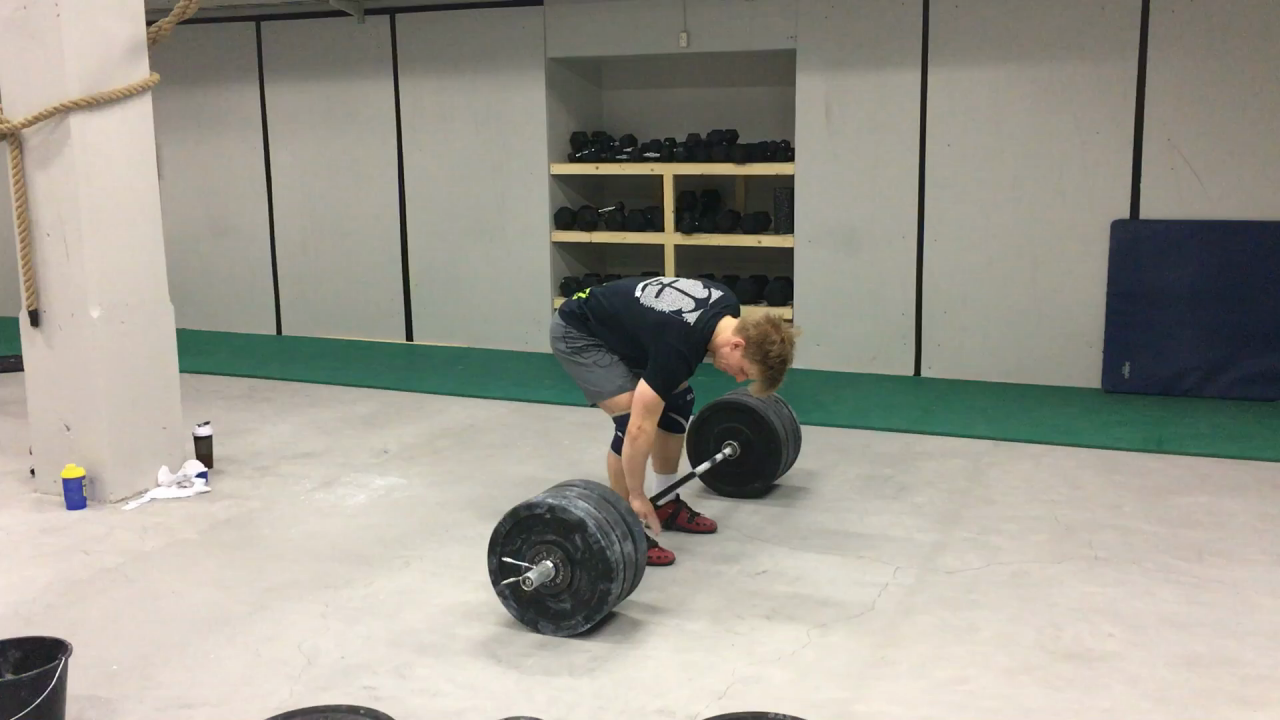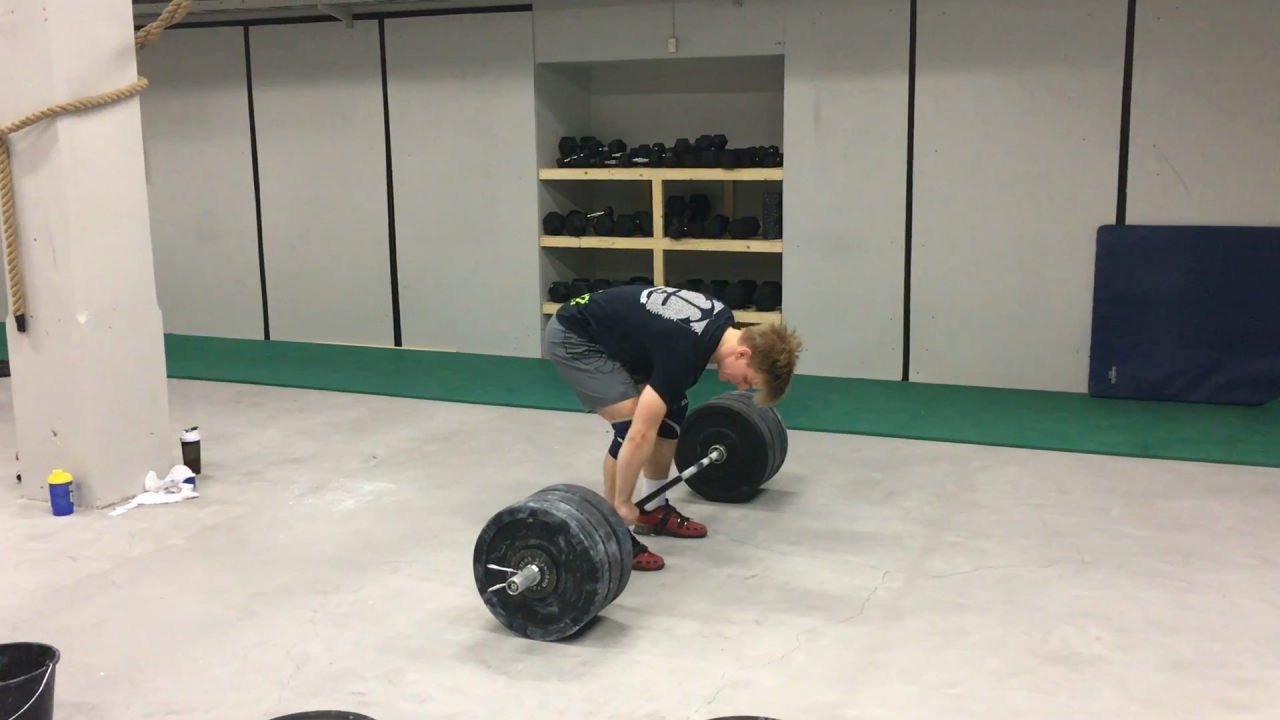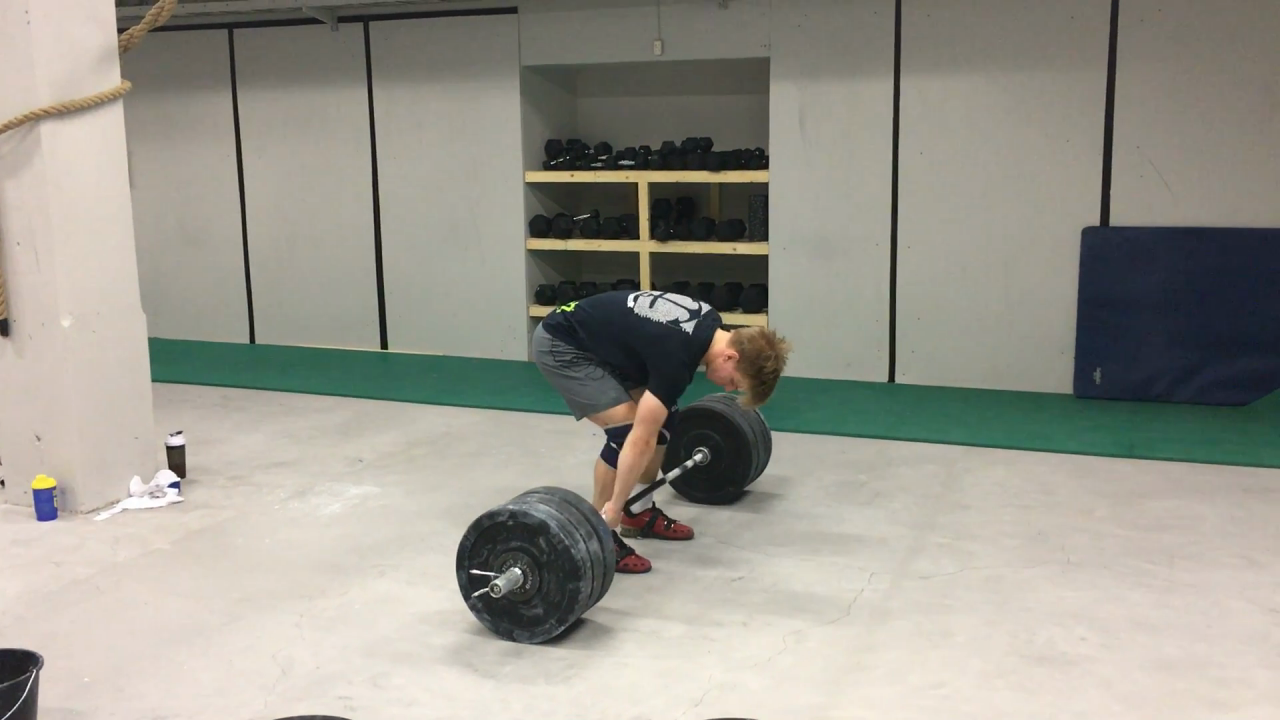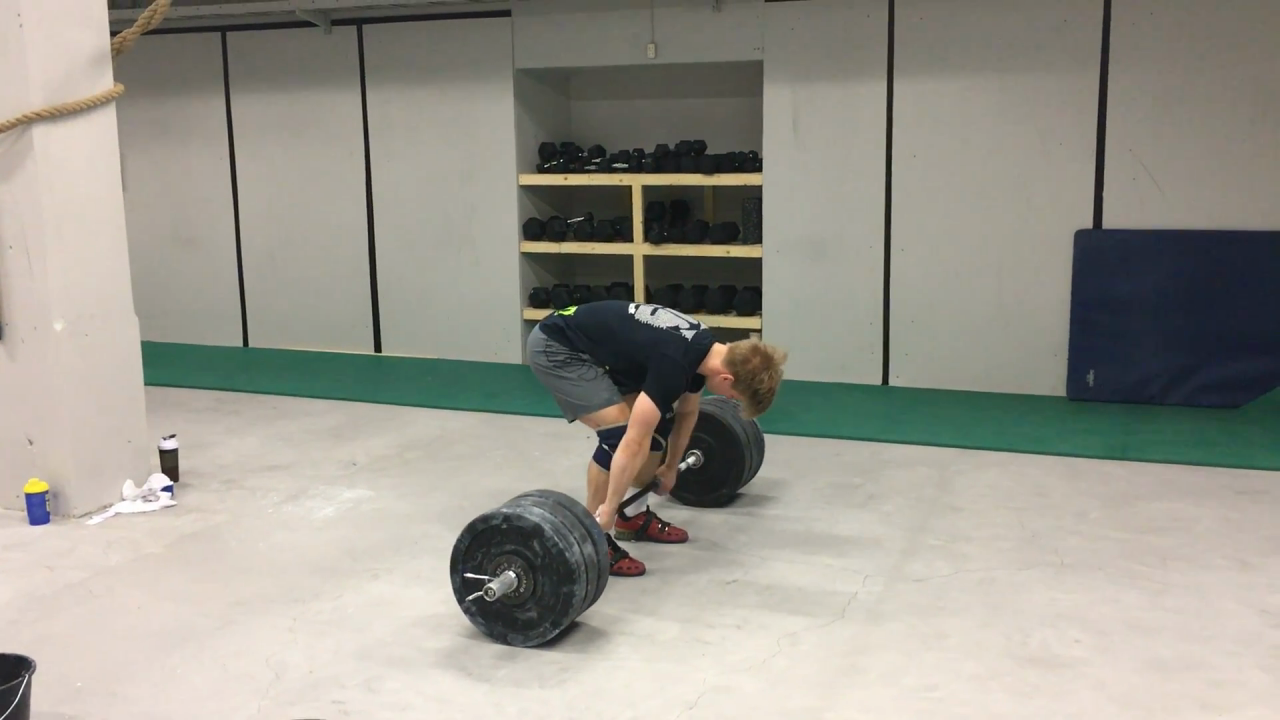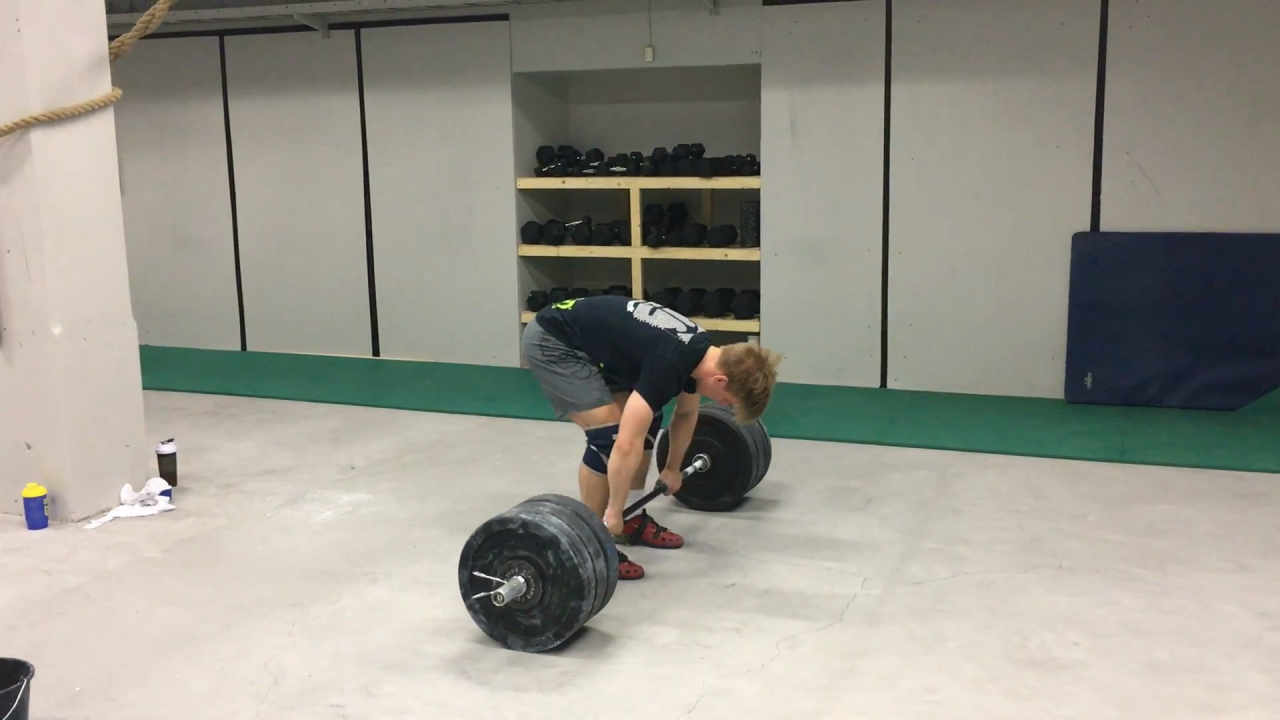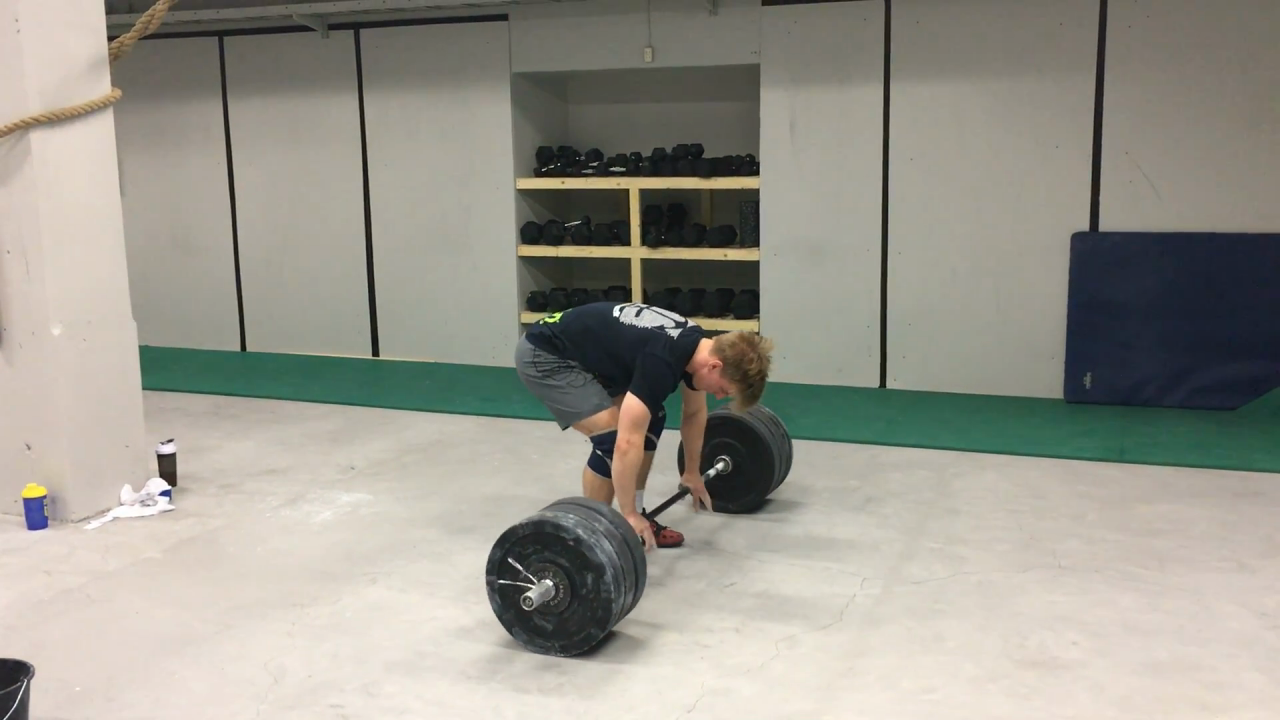
dt=0.5s
person 1, frame 1
left shoulder: (726, 307)
right shoulder: (678, 345)
right elbow: (640, 428)
right wrist: (637, 497)
left hip: (616, 324)
right hip: (577, 333)
left knee: (678, 402)
right knee: (631, 417)
left ankle: (665, 504)
person 1, frame 2
left shoulder: (722, 320)
right shoulder: (684, 353)
right elbow: (640, 434)
right wrist: (622, 503)
left hip: (610, 331)
right hip: (573, 336)
left knee: (672, 408)
right knee: (631, 423)
left ankle: (654, 510)
person 1, frame 3
left shoulder: (709, 322)
right shoulder: (679, 354)
right elbow: (640, 438)
right wrist: (614, 506)
left hip: (592, 336)
right hip: (560, 345)
left knee: (660, 417)
right knee: (626, 428)
left ankle: (639, 514)
person 1, frame 4
left shoulder: (702, 346)
right shoulder: (675, 363)
left elbow: (686, 412)
right elbow: (634, 441)
left wrist: (670, 468)
right wrist: (608, 510)
left hip: (590, 345)
right hip: (555, 348)
left knee: (658, 419)
right knee: (619, 431)
left ankle: (634, 517)
person 1, frame 5
left shoulder: (700, 350)
right shoulder: (669, 363)
left elbow: (685, 413)
right elbow: (627, 443)
left wrist: (672, 469)
right wrist: (613, 513)
left hip: (587, 341)
right hip: (551, 343)
left knee: (646, 419)
right knee: (609, 433)
left ankle: (633, 521)
person 1, frame 6
left shoulder: (697, 346)
right shoulder: (661, 361)
left elbow: (694, 413)
right elbow: (627, 443)
left wrist: (692, 472)
right wrist: (628, 515)
left hip: (581, 349)
right hip: (544, 356)
left knee: (650, 419)
right knee: (612, 436)
left ankle: (637, 518)
